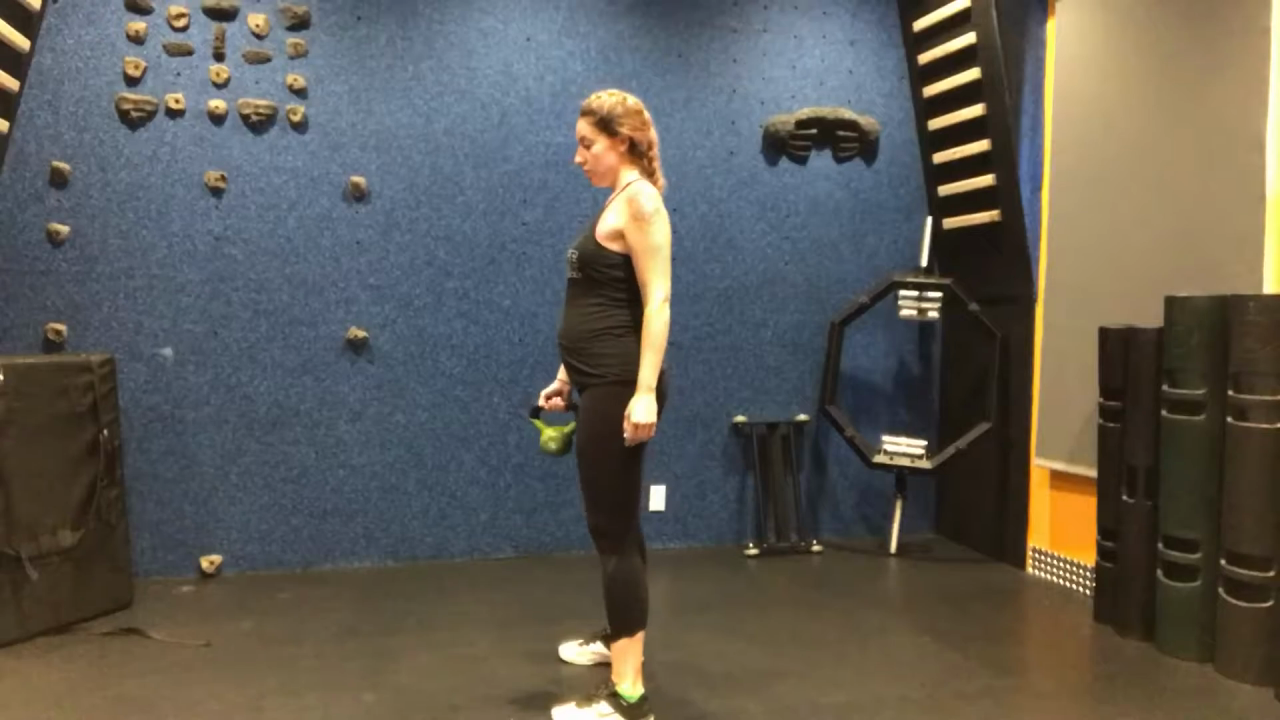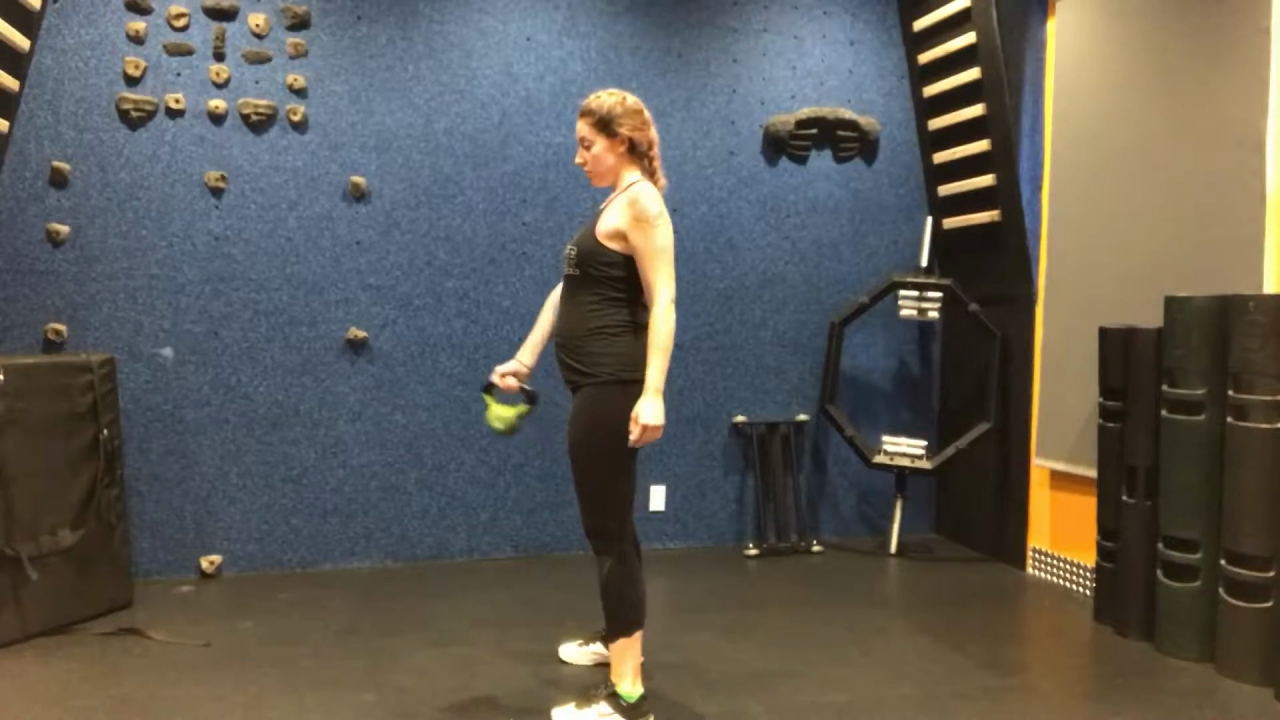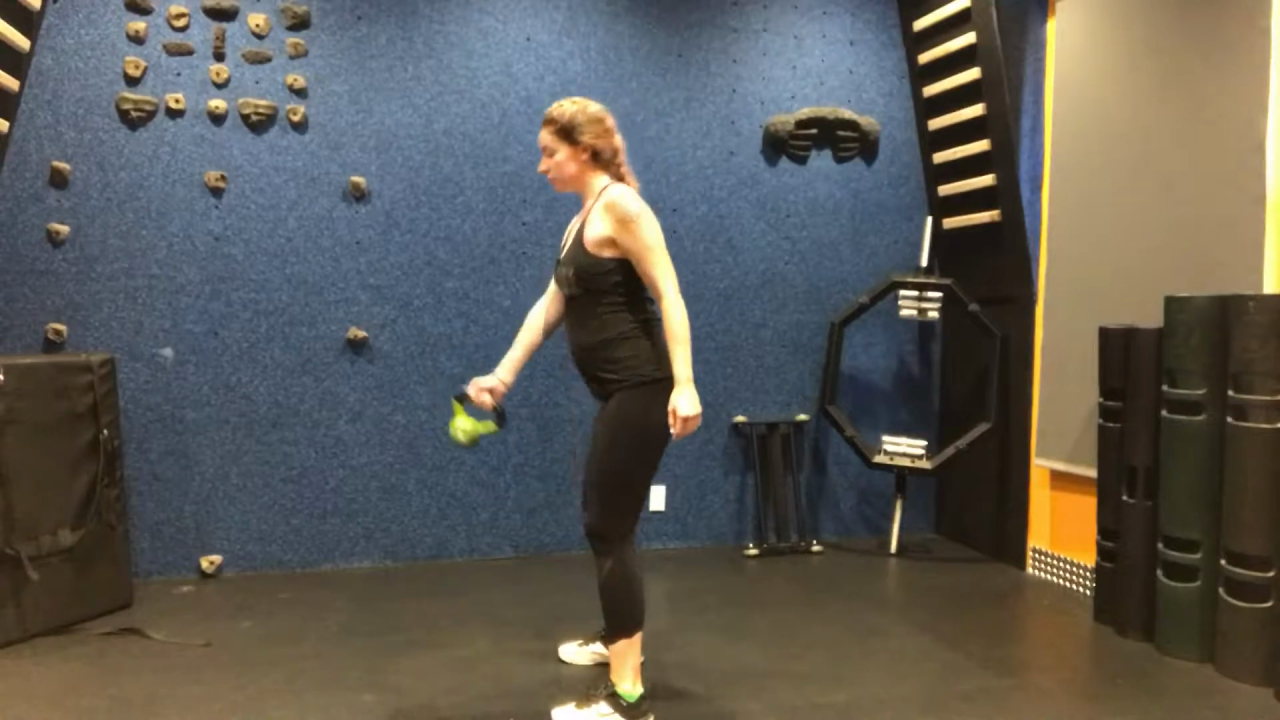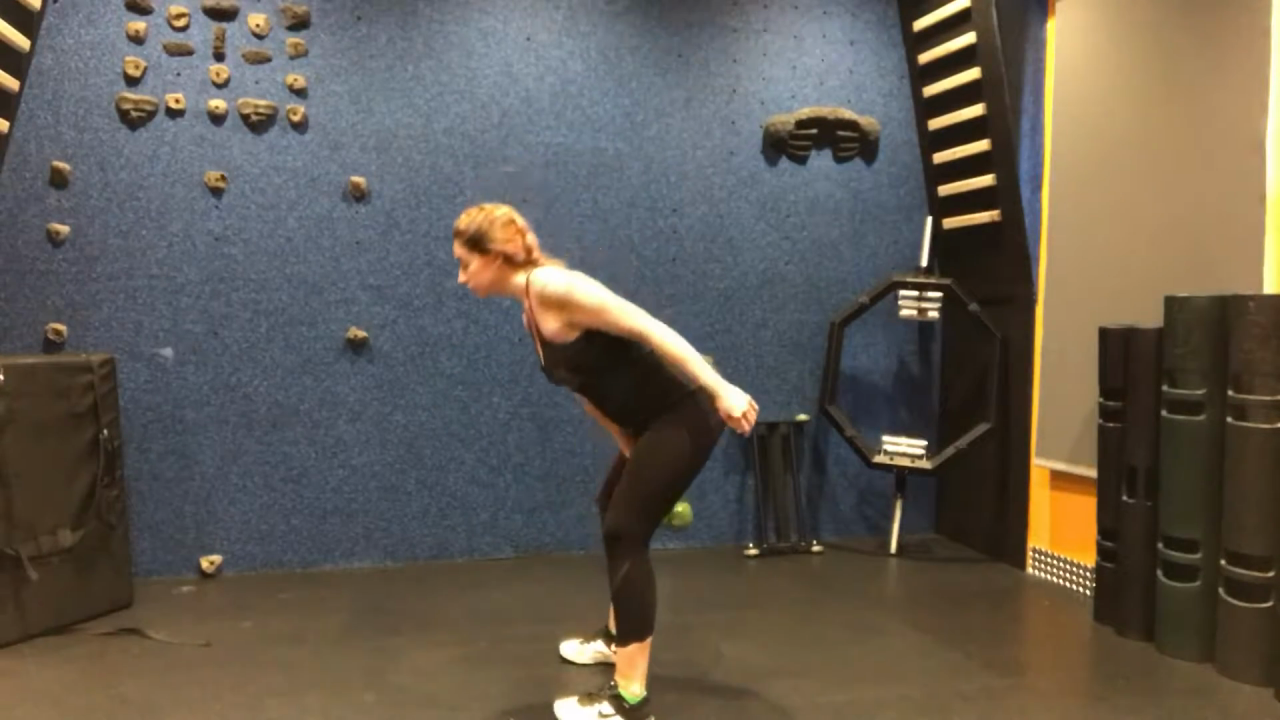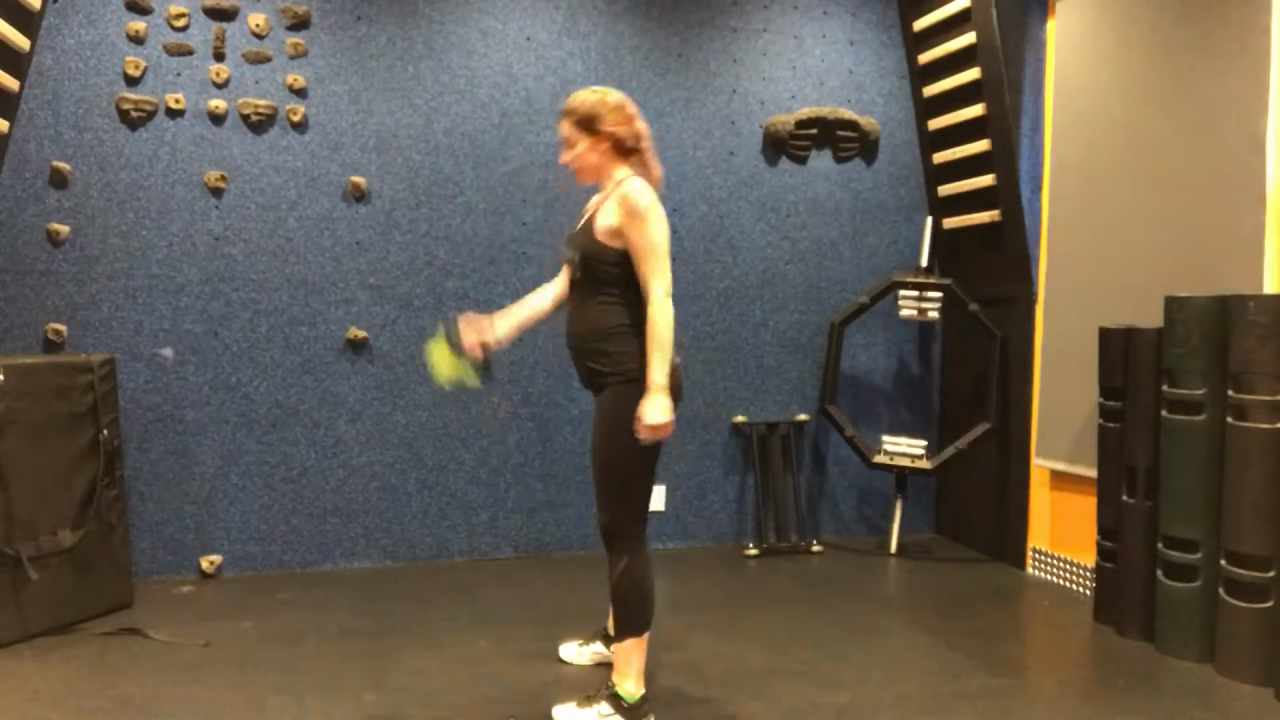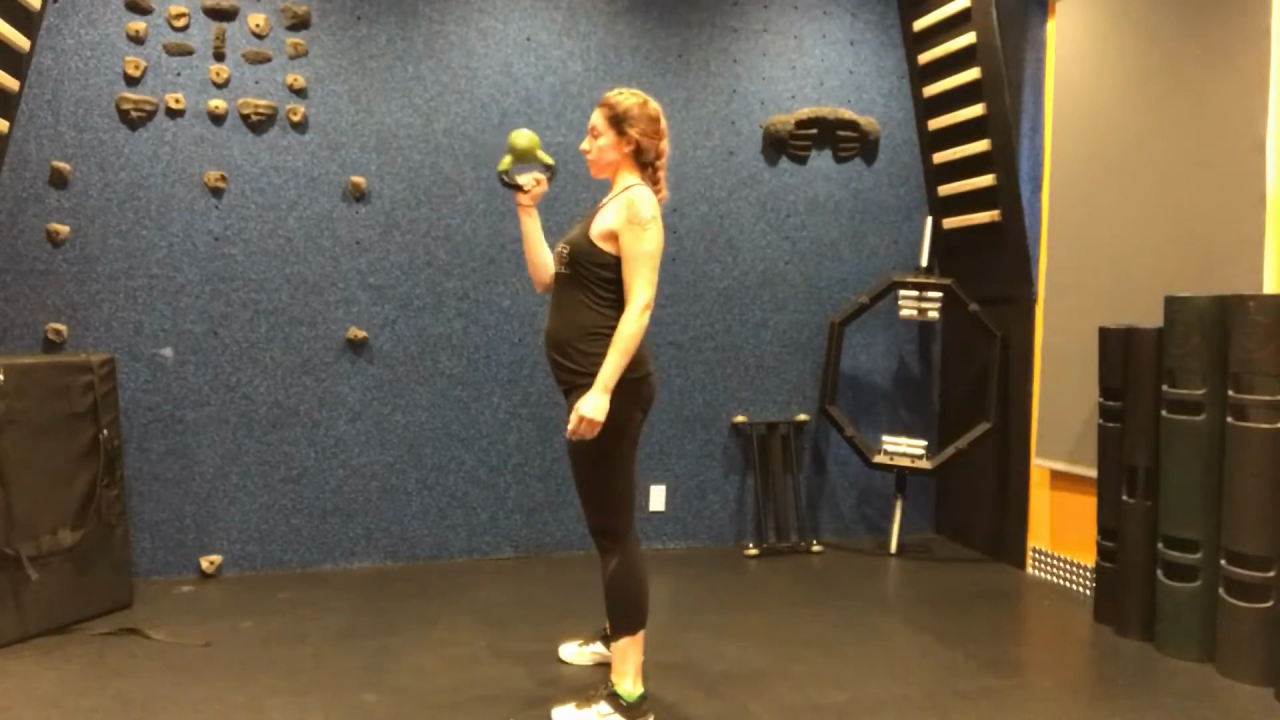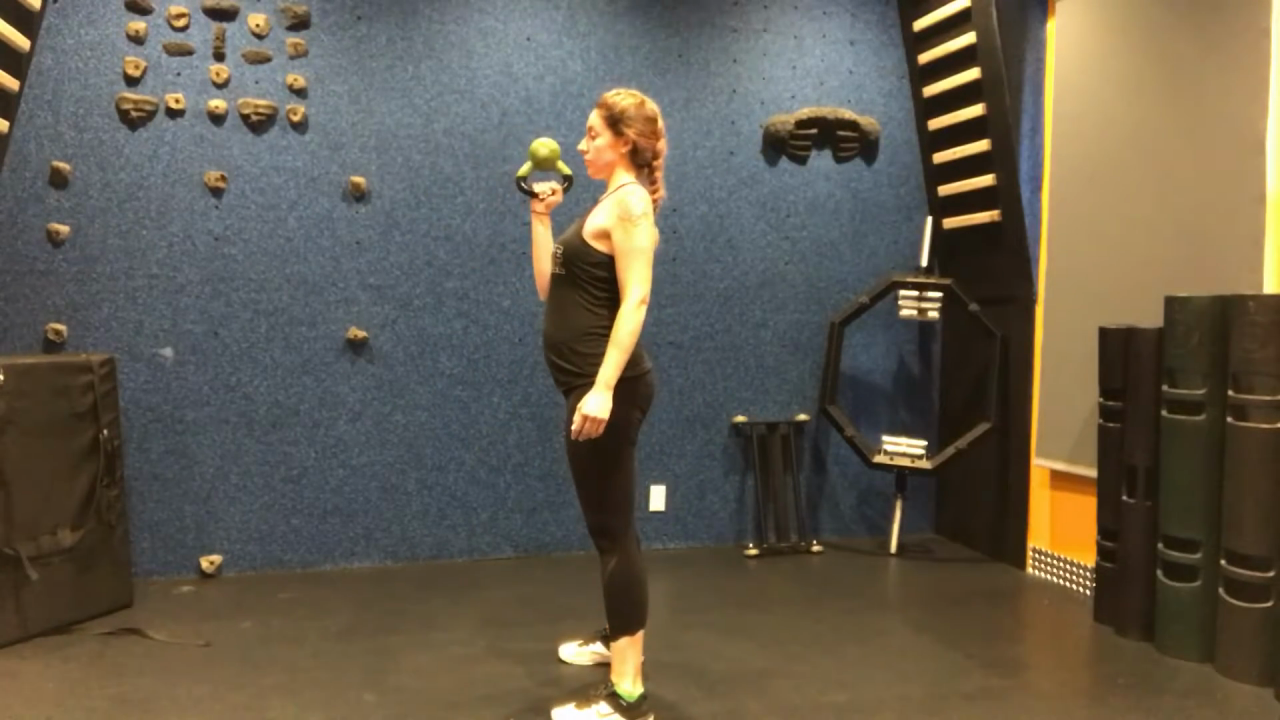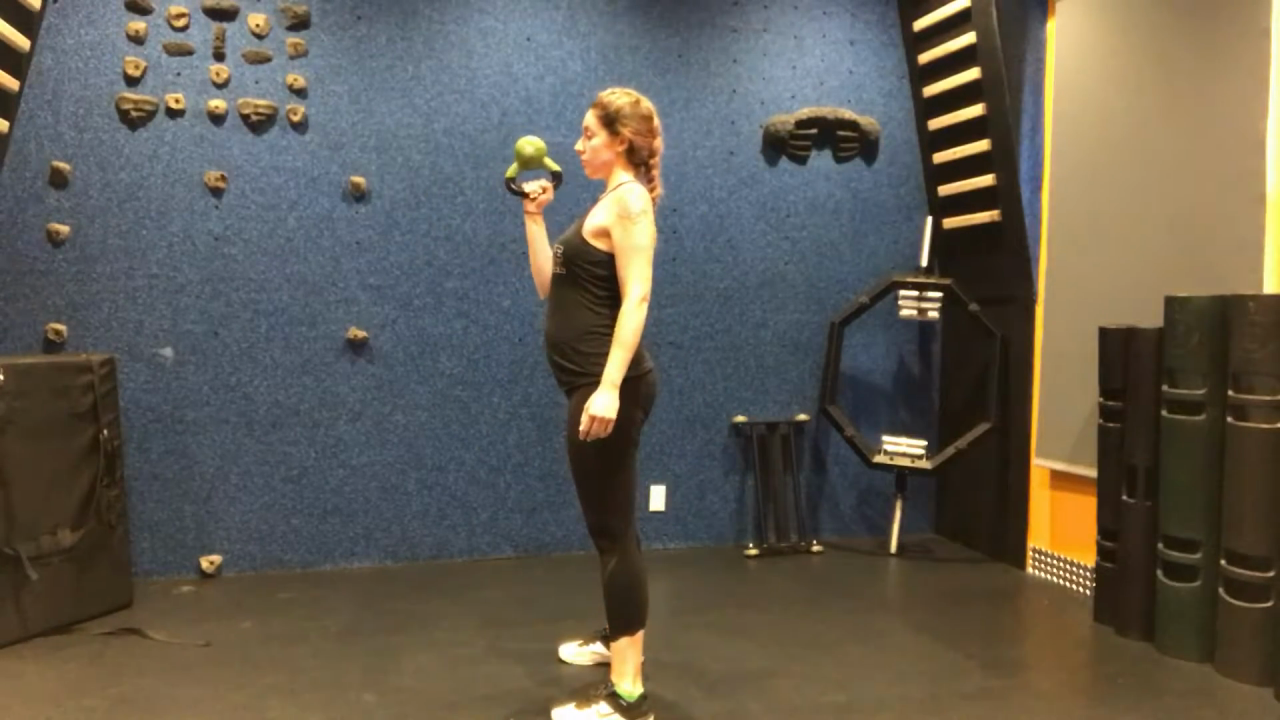
dt=0.5s
person 1, frame 1
left shoulder: (640, 201)
right shoulder: (615, 203)
left elbow: (656, 303)
left wrist: (647, 393)
right wrist: (565, 377)
left hip: (621, 388)
right hip: (599, 384)
left knee: (613, 530)
right knee: (610, 522)
right ankle: (618, 636)
person 1, frame 2
left shoulder: (641, 203)
right shoulder: (613, 205)
left elbow: (661, 304)
right elbow: (569, 289)
left wrist: (652, 394)
right wrist: (525, 357)
left hip: (614, 387)
right hip: (596, 384)
left knee: (608, 529)
right knee: (609, 523)
right ankle: (619, 635)
person 1, frame 3
left shoulder: (622, 206)
right shoulder: (584, 218)
left elbow: (669, 296)
right elbow: (550, 305)
left wrist: (683, 383)
right wrist: (503, 375)
left hip: (642, 390)
right hip: (620, 390)
left knee: (608, 528)
right knee: (603, 515)
right ankle: (618, 634)
person 1, frame 4
left shoulder: (555, 289)
right shoulder: (531, 310)
left elbow: (650, 329)
right elbow: (590, 389)
left wrist: (721, 390)
right wrist: (633, 460)
left hip: (687, 408)
right hip: (655, 414)
left knee: (625, 531)
right knee: (613, 508)
right ankle: (618, 635)
person 1, frame 5
left shoulder: (634, 197)
right shoulder: (600, 202)
left elbow: (659, 297)
right elbow: (566, 284)
left wrist: (658, 391)
right wrist: (498, 327)
left hip: (635, 385)
right hip: (613, 384)
left knee: (622, 527)
right knee: (614, 519)
right ankle: (617, 633)
person 1, frame 6
left shoulder: (636, 203)
right shoulder: (610, 205)
left elbow: (640, 306)
right elbow: (547, 280)
left wrist: (602, 391)
right wrist: (527, 210)
left hip: (609, 387)
right hip: (591, 383)
left knee: (613, 529)
right knee: (607, 523)
right ankle: (618, 636)
person 1, frame 7
left shoulder: (629, 201)
right shoulder: (605, 204)
left elbow: (635, 301)
right elbow: (549, 288)
left wrist: (604, 388)
right wrist: (540, 217)
left hip: (608, 385)
right hip: (589, 383)
left knee: (612, 529)
right knee: (607, 524)
right ankle: (618, 636)
person 1, frame 8
left shoulder: (629, 199)
right shoulder: (607, 205)
left elbow: (636, 300)
right elbow: (550, 286)
left wrist: (609, 387)
right wrist: (534, 217)
left hip: (608, 386)
right hip: (592, 383)
left knee: (612, 529)
right knee: (609, 523)
right ankle: (619, 635)
